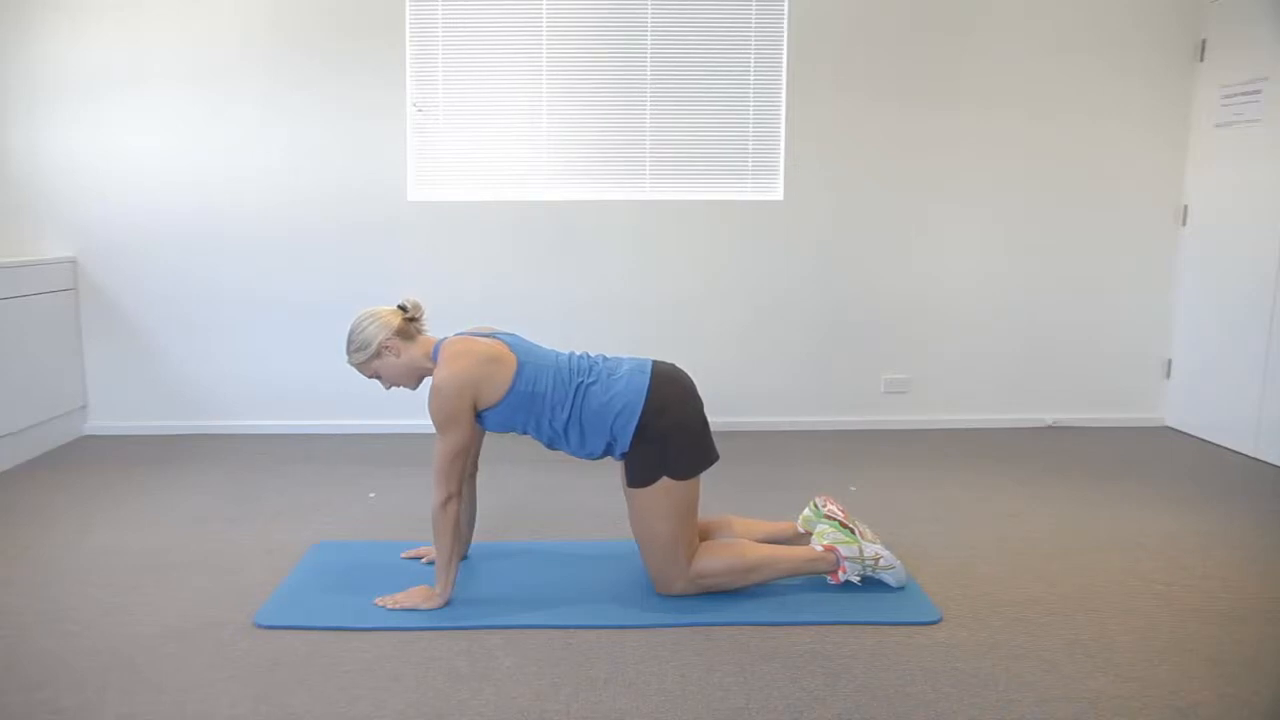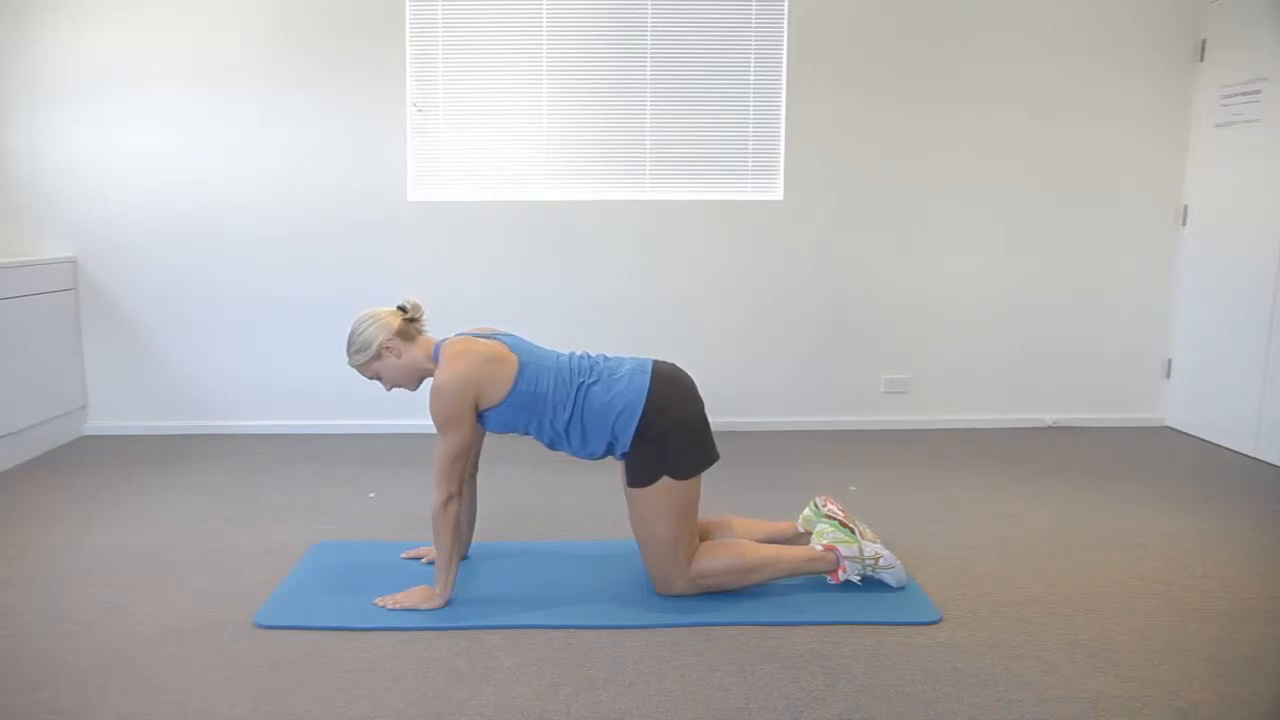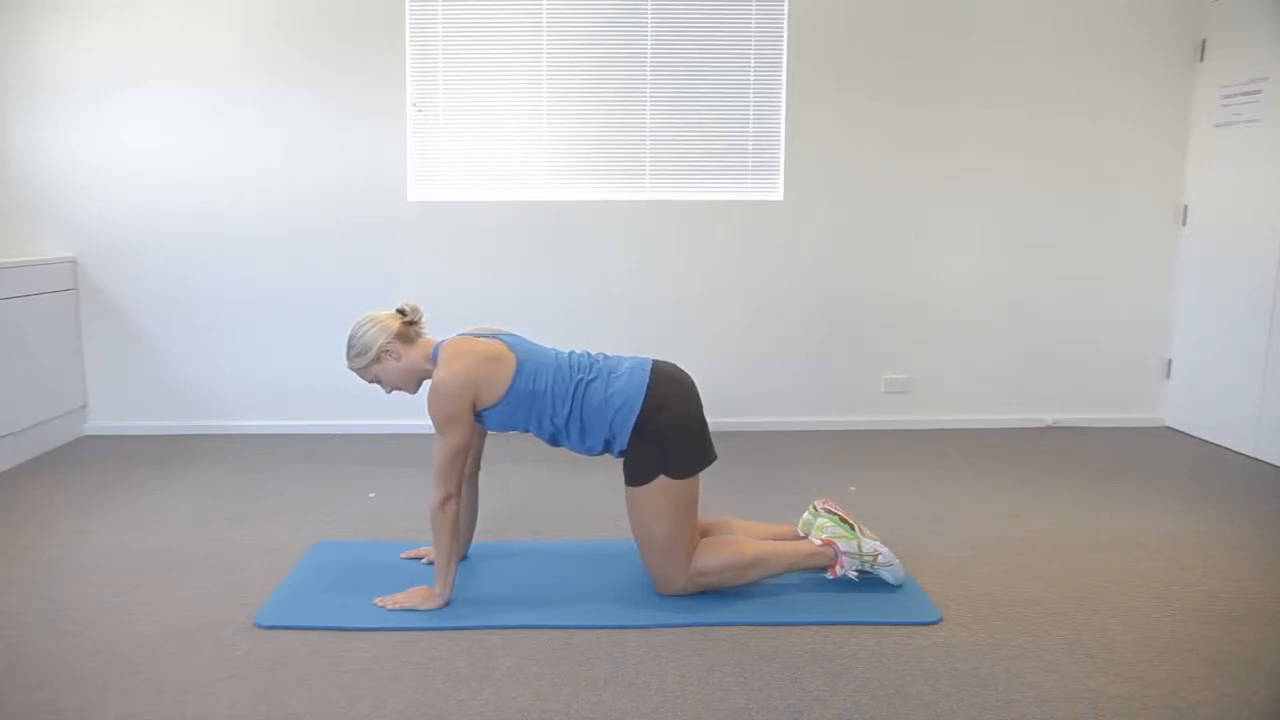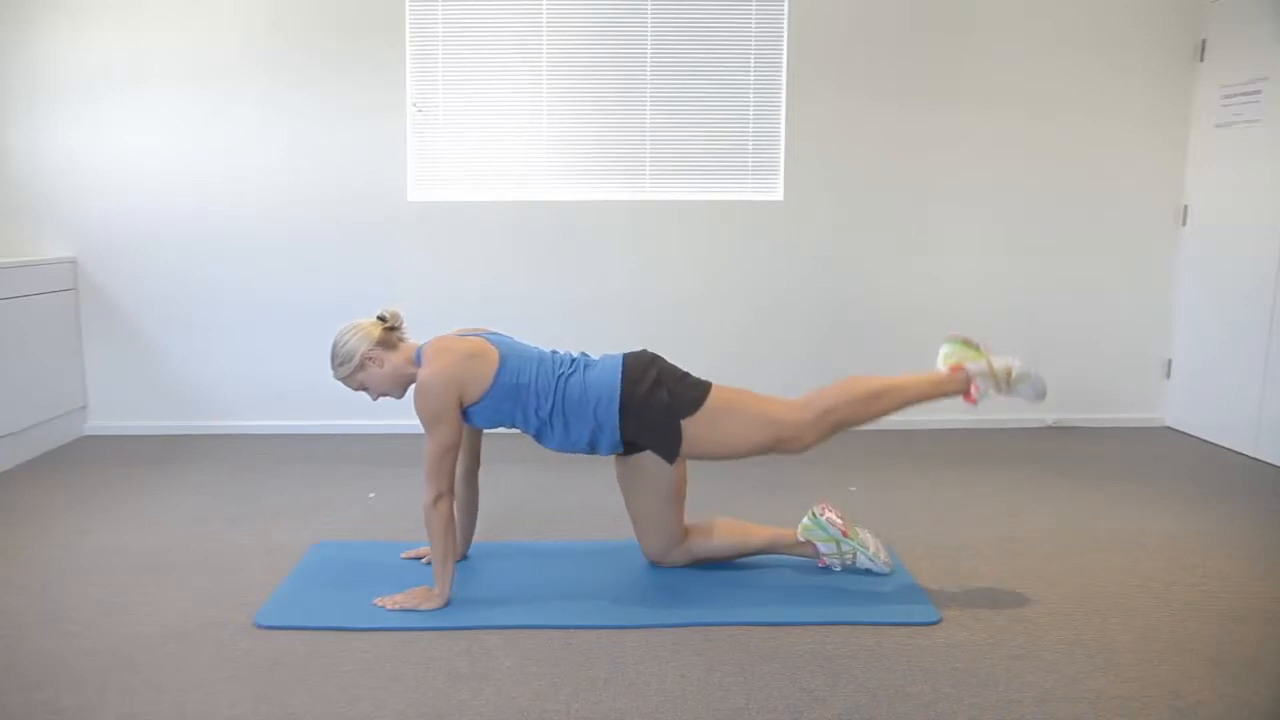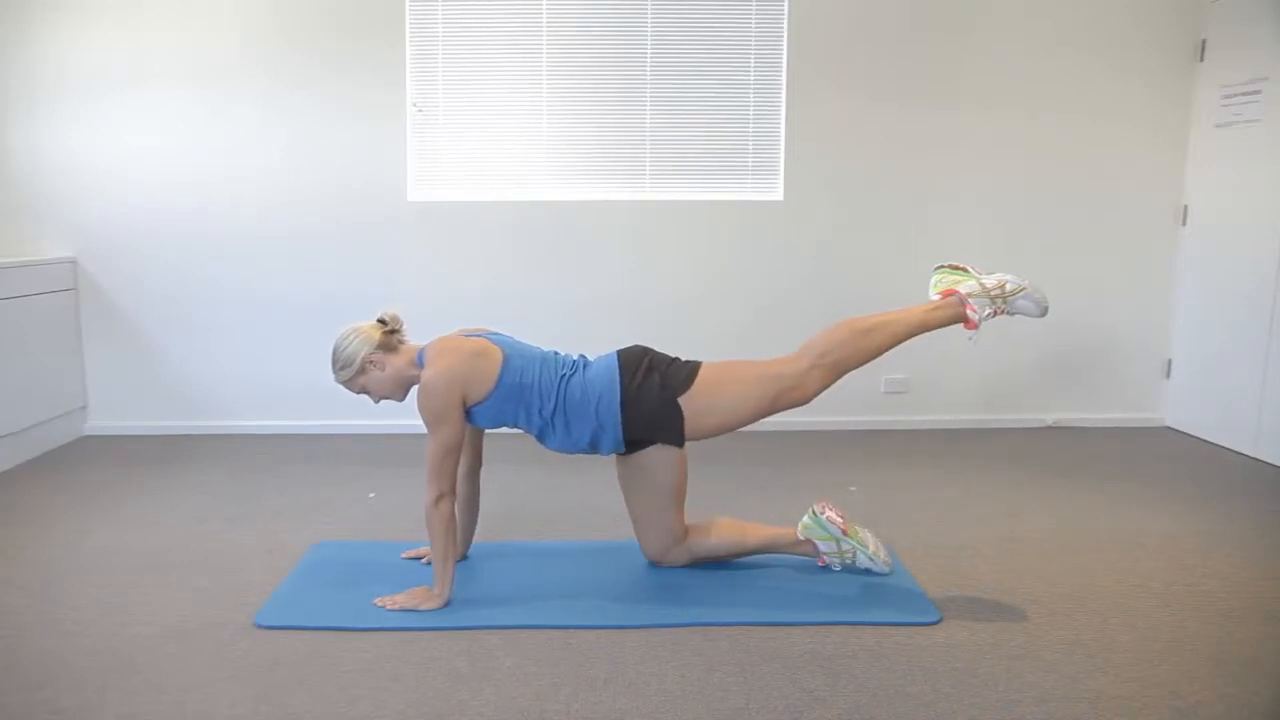
dt=1s
person 1, frame 1
left shoulder: (450, 379)
right shoulder: (466, 348)
left elbow: (448, 491)
right elbow: (467, 473)
left wrist: (441, 588)
right wrist: (457, 547)
left hip: (651, 417)
right hip: (651, 396)
left knee: (673, 576)
right knee: (674, 540)
left ankle: (833, 554)
right ankle: (810, 526)
person 1, frame 2
left shoulder: (451, 379)
right shoulder: (466, 350)
left elbow: (449, 491)
right elbow: (468, 472)
left wrist: (441, 590)
right wrist: (457, 546)
left hip: (653, 418)
right hip: (652, 398)
left knee: (674, 576)
right knee: (674, 540)
left ankle: (834, 553)
right ankle: (811, 526)
person 1, frame 3
left shoulder: (449, 380)
right shoulder: (465, 353)
left elbow: (447, 491)
right elbow: (470, 472)
left wrist: (440, 589)
right wrist: (457, 547)
left hip: (652, 417)
right hip: (652, 399)
left knee: (673, 575)
right knee: (672, 539)
left ankle: (830, 550)
right ankle: (812, 528)
person 1, frame 4
left shoulder: (434, 380)
right shoulder: (455, 356)
left elbow: (439, 492)
right elbow: (468, 469)
left wrist: (439, 588)
right wrist: (457, 547)
left hip: (640, 401)
right hip: (630, 412)
left knee: (802, 422)
right knee: (667, 549)
left ankle: (961, 375)
right ankle: (811, 538)
person 1, frame 5
left shoulder: (438, 378)
right shoulder: (454, 355)
left elbow: (440, 490)
right elbow: (470, 466)
left wrist: (438, 588)
right wrist: (458, 547)
left hip: (641, 395)
right hip: (633, 413)
left knee: (802, 373)
right knee: (669, 549)
left ankle: (962, 303)
right ankle: (811, 537)
